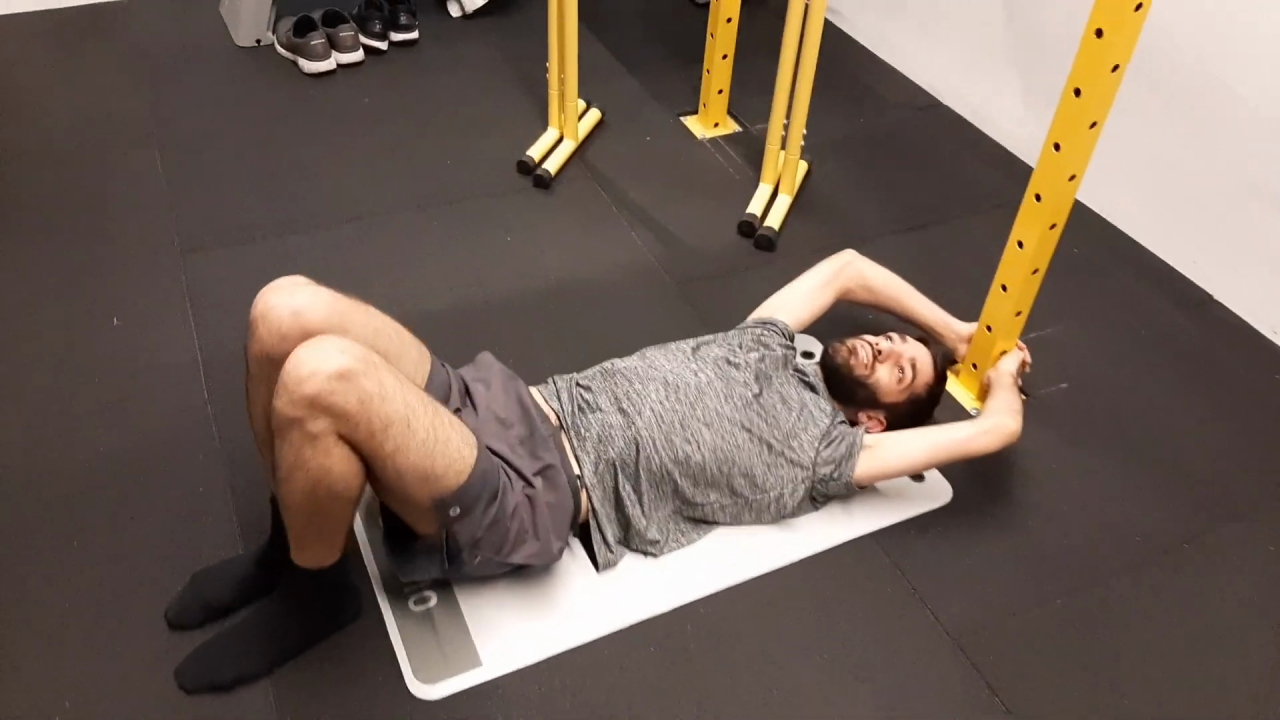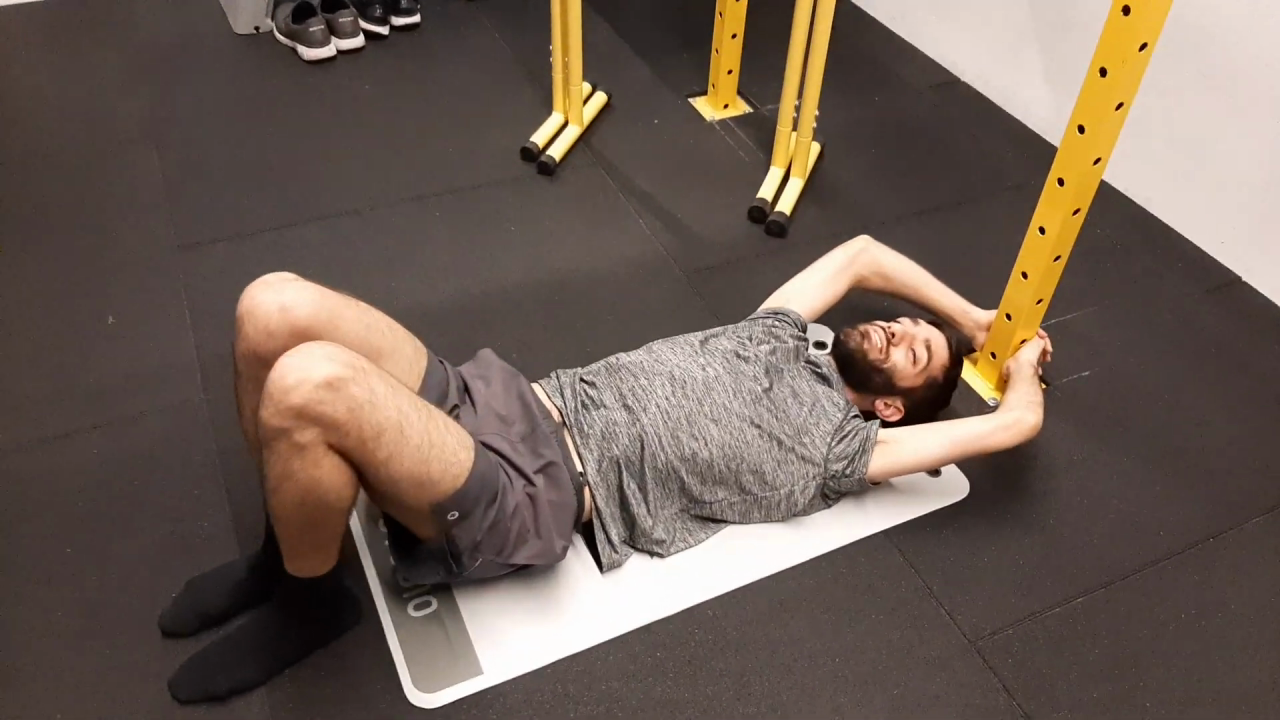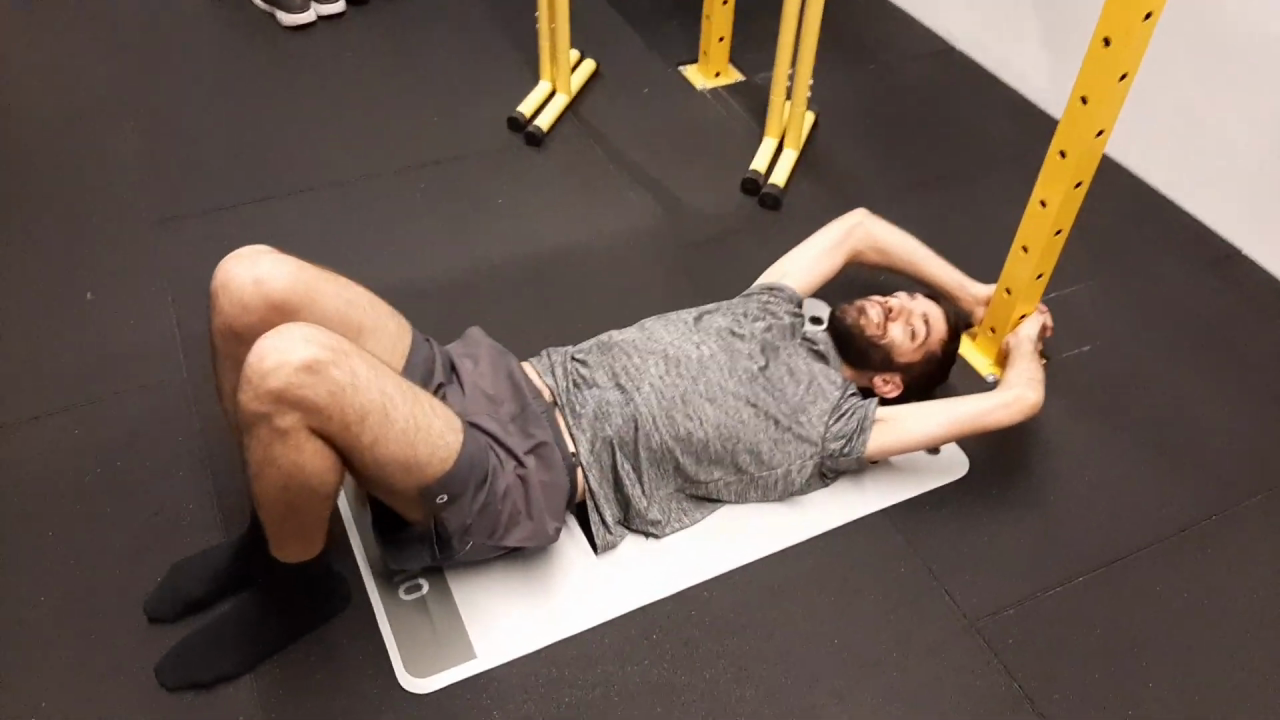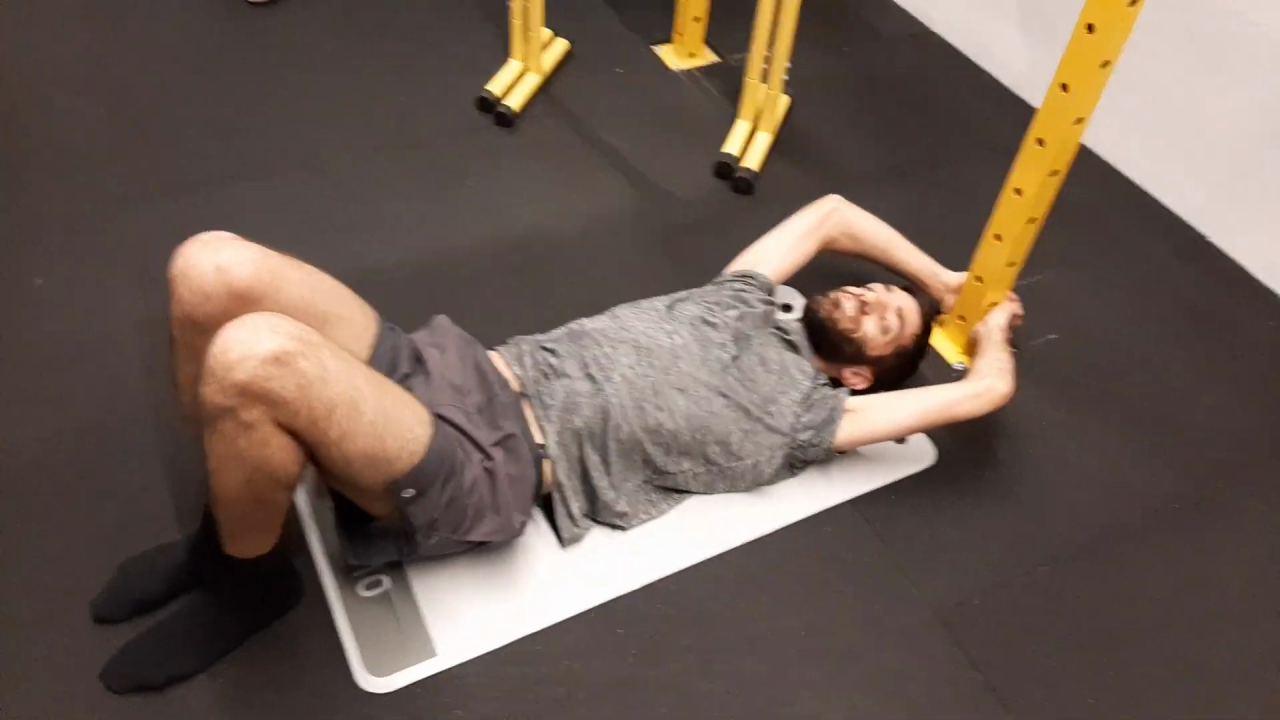
dt=0.2s
person 1, frame 1
left shoulder: (828, 453)
right shoulder: (768, 349)
left elbow: (995, 428)
right elbow: (847, 266)
right wrist: (957, 329)
left hip: (527, 497)
right hip: (514, 407)
left knee: (322, 376)
right knee: (286, 312)
left ankle: (312, 592)
right ankle: (289, 545)
person 1, frame 2
left shoulder: (842, 447)
right shoulder: (780, 339)
left elbow: (1014, 421)
right elbow: (862, 252)
right wrist: (977, 316)
left hip: (530, 497)
right hip: (511, 405)
left knee: (310, 385)
right knee: (275, 311)
left ankle: (308, 601)
right ankle: (283, 554)
person 1, frame 3
left shoulder: (840, 425)
right shoulder: (773, 315)
left elbow: (1013, 400)
right elbow: (858, 225)
right wrist: (974, 291)
left hip: (523, 475)
right hip: (504, 382)
left knee: (288, 370)
right knee: (251, 286)
left ankle: (293, 586)
right ankle: (269, 537)
person 1, frame 4
left shoulder: (809, 415)
right shoulder: (746, 302)
left elbow: (983, 390)
right elbow: (831, 212)
right wrist: (943, 276)
left hip: (489, 467)
right hip: (466, 370)
left knee: (254, 359)
right knee: (212, 271)
left ankle: (247, 582)
right ankle: (226, 531)
